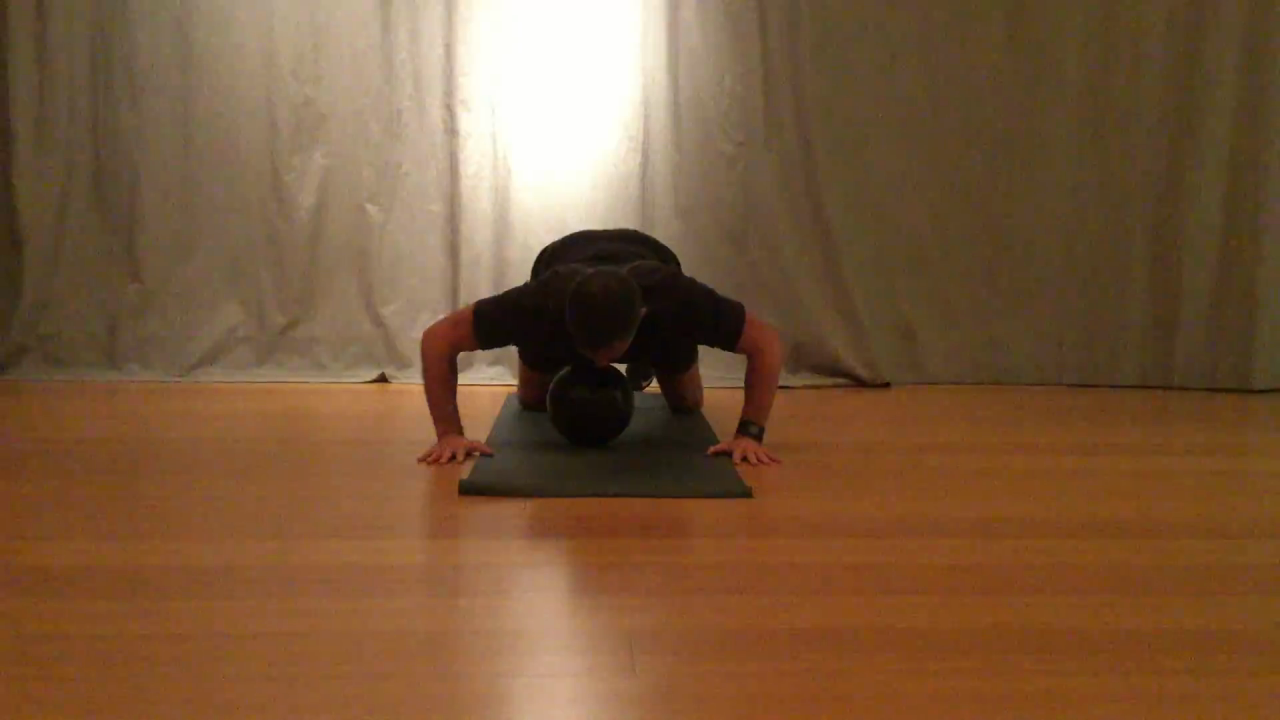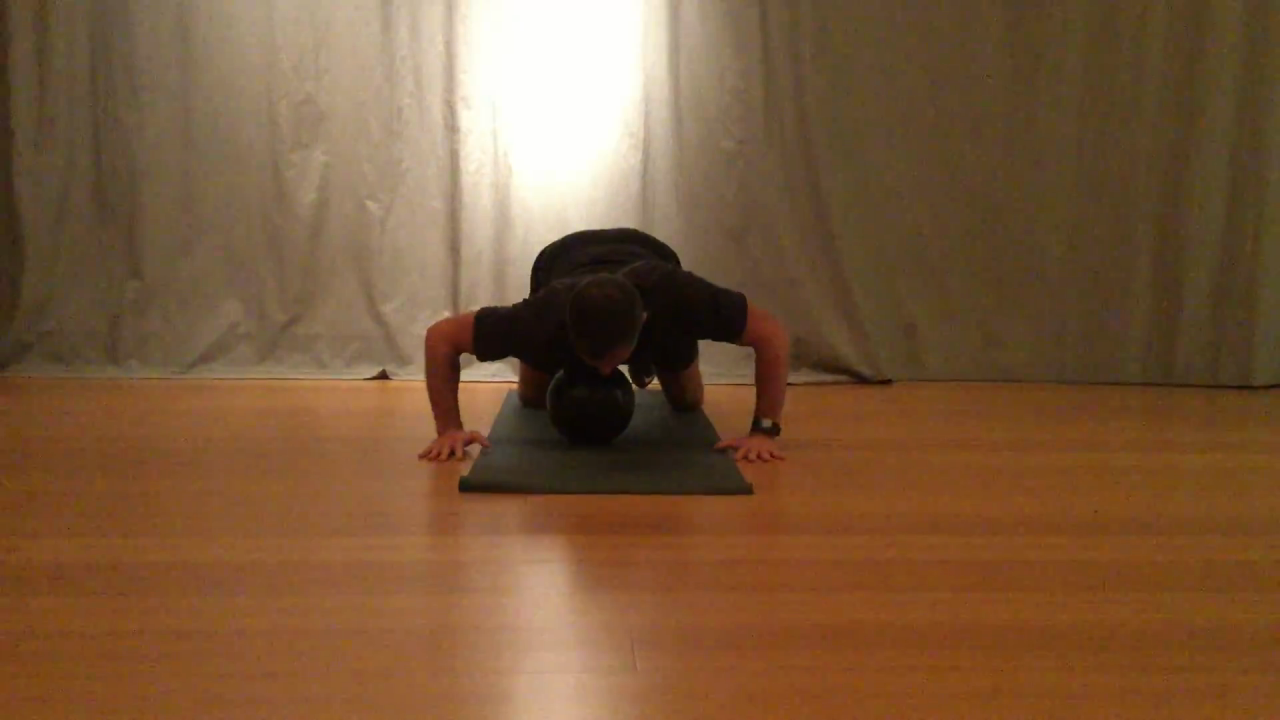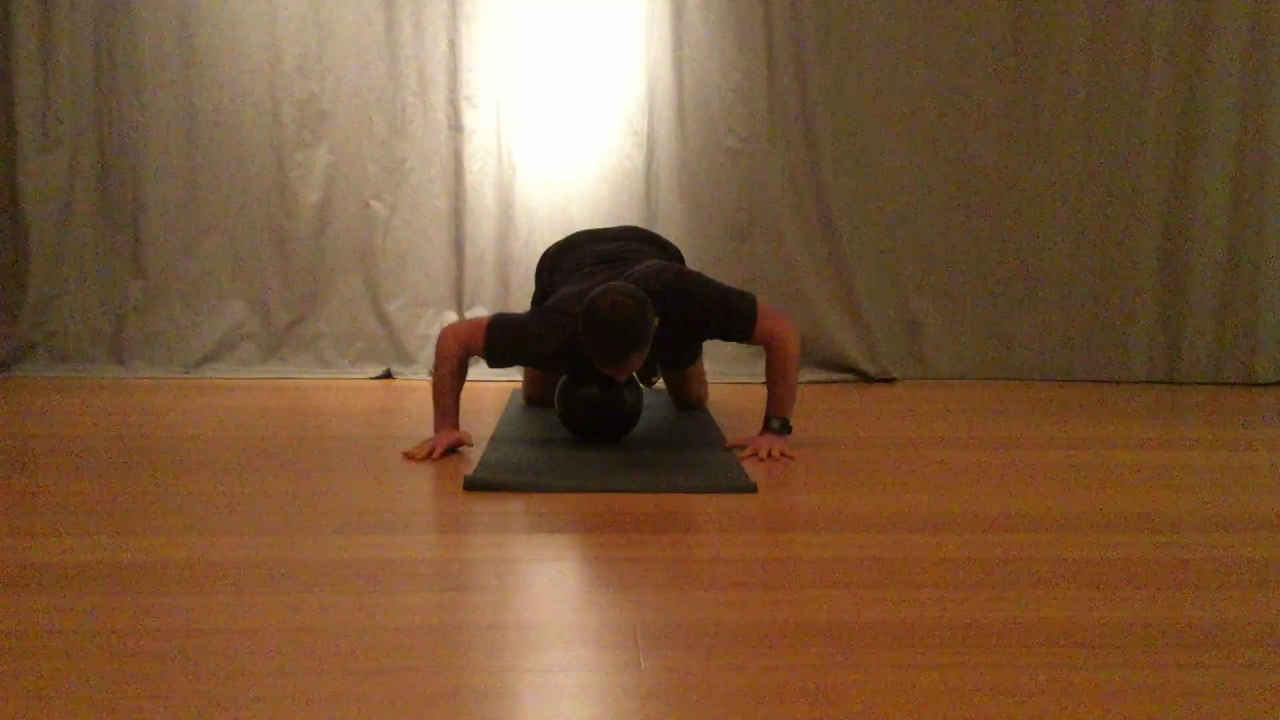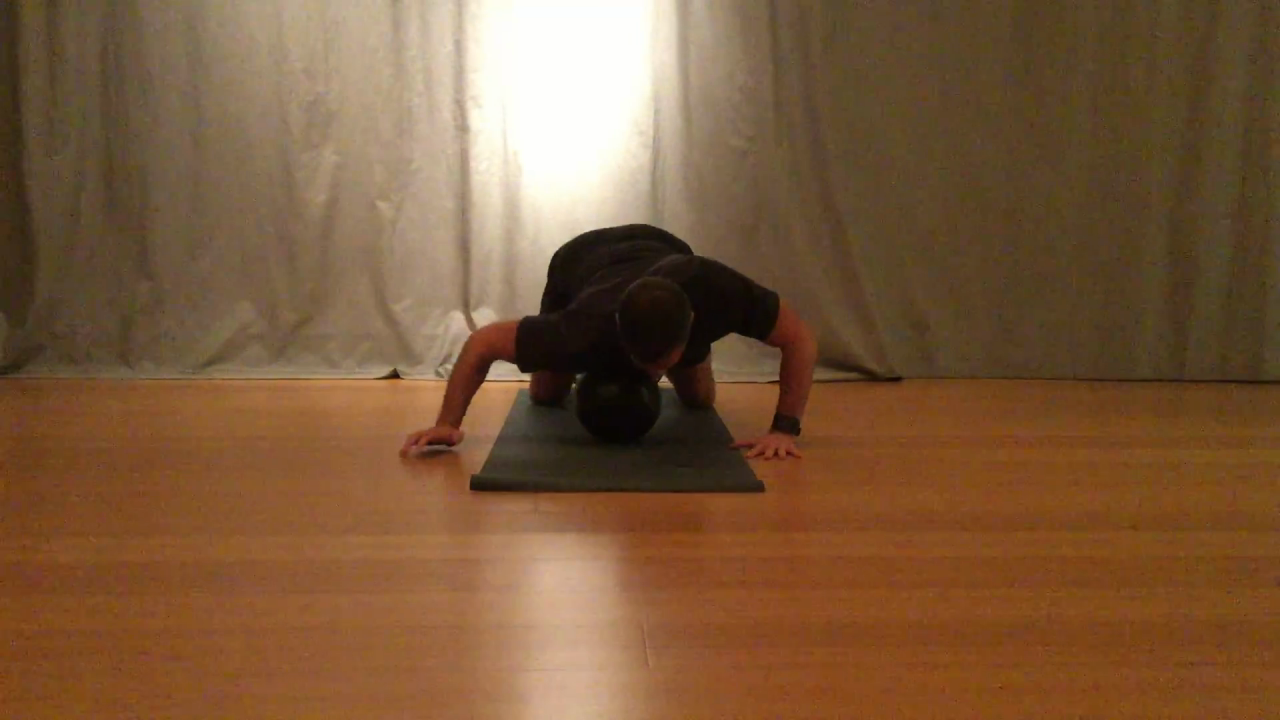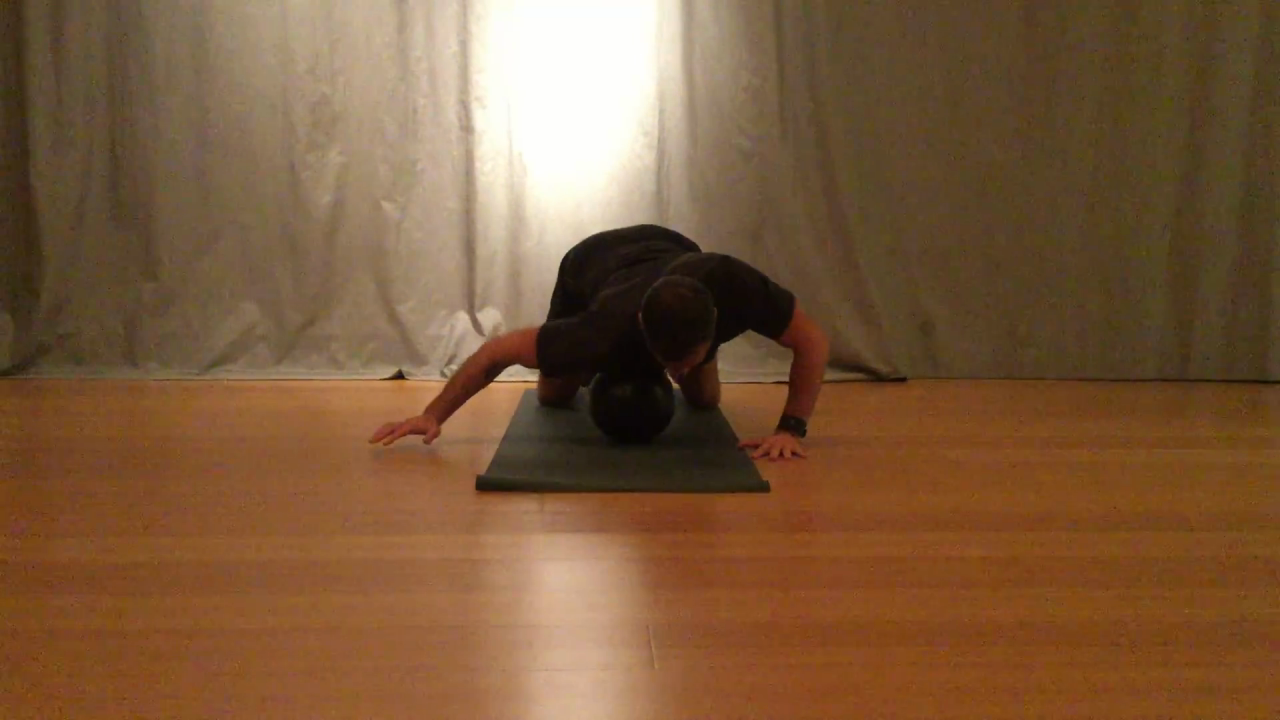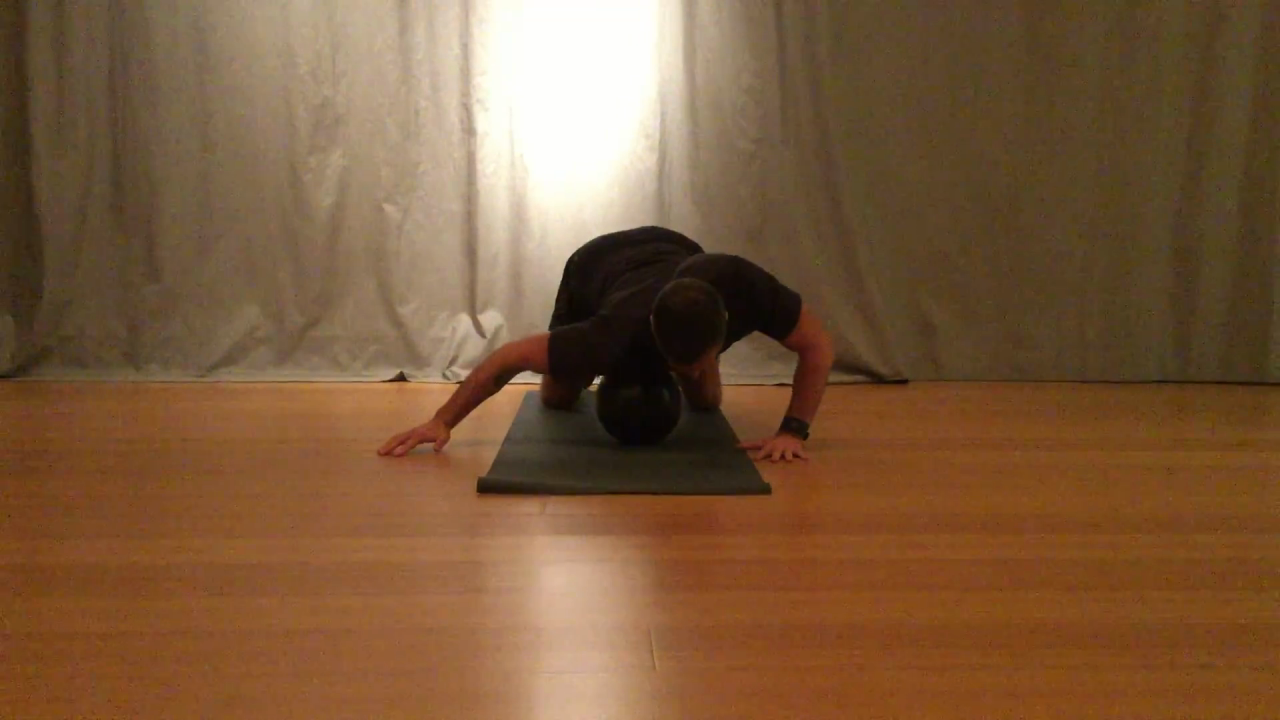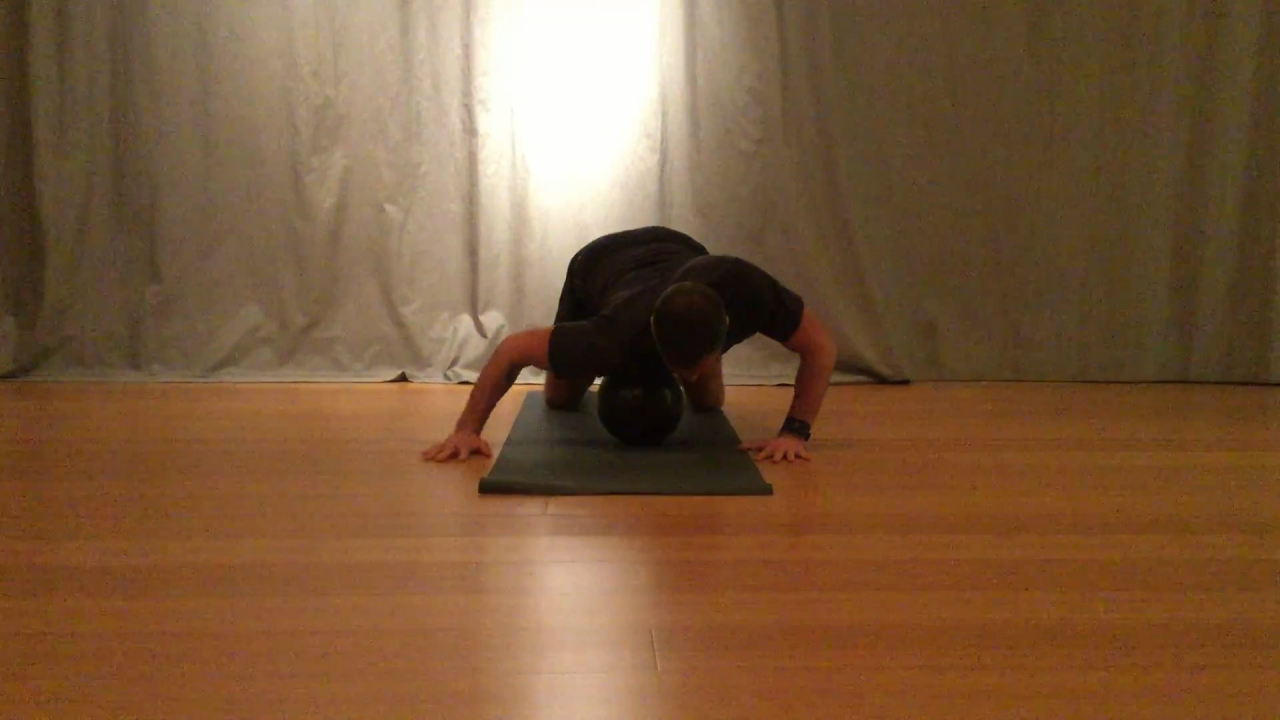
dt=0.4s
person 1, frame 1
left shoulder: (674, 296)
right shoulder: (541, 302)
left elbow: (767, 345)
right elbow: (437, 339)
left wrist: (749, 432)
right wrist: (449, 433)
left knee: (687, 403)
right knee: (532, 400)
left ankle: (644, 364)
person 1, frame 2
left shoulder: (674, 295)
right shoulder: (545, 318)
left elbow: (773, 336)
right elbow: (440, 336)
left wrist: (764, 429)
right wrist: (448, 427)
left hip: (646, 258)
left knee: (688, 400)
right knee: (532, 396)
left ankle: (647, 363)
person 1, frame 3
left shoulder: (684, 297)
right shoulder: (556, 327)
left elbow: (784, 336)
right elbow: (452, 337)
left wrist: (774, 428)
right wrist: (445, 426)
left hip: (650, 254)
right hip: (566, 261)
left knee: (692, 399)
right knee: (536, 396)
left ankle: (653, 370)
person 1, frame 4
left shoulder: (713, 289)
right shoulder: (585, 327)
left elbow: (801, 340)
right elbow: (482, 341)
left wrist: (784, 428)
right wrist: (447, 421)
left hip: (661, 252)
right hip: (578, 262)
left knee: (700, 398)
right knee: (546, 394)
right ankle: (582, 361)
person 1, frame 5
left shoulder: (732, 285)
right shoulder: (607, 329)
left elbow: (813, 343)
right elbow: (499, 348)
left wrist: (791, 428)
right wrist: (433, 415)
left hip: (670, 252)
right hip: (588, 265)
left knee: (705, 398)
right knee: (553, 395)
right ankle: (590, 364)
person 1, frame 6
left shoulder: (741, 286)
right shoulder: (620, 332)
left elbow: (818, 346)
right elbow: (512, 355)
left wrist: (793, 430)
right wrist: (442, 421)
left hip: (673, 254)
right hip: (594, 268)
left knee: (707, 400)
right knee: (556, 398)
right ankle: (593, 369)
person 1, frame 7
left shoulder: (742, 288)
right shoulder: (618, 335)
left elbow: (821, 347)
right elbow: (514, 347)
left wrist: (795, 431)
right wrist: (468, 427)
left hip: (677, 255)
right hip: (596, 266)
left knee: (709, 401)
right knee: (560, 398)
right ankle: (602, 365)
